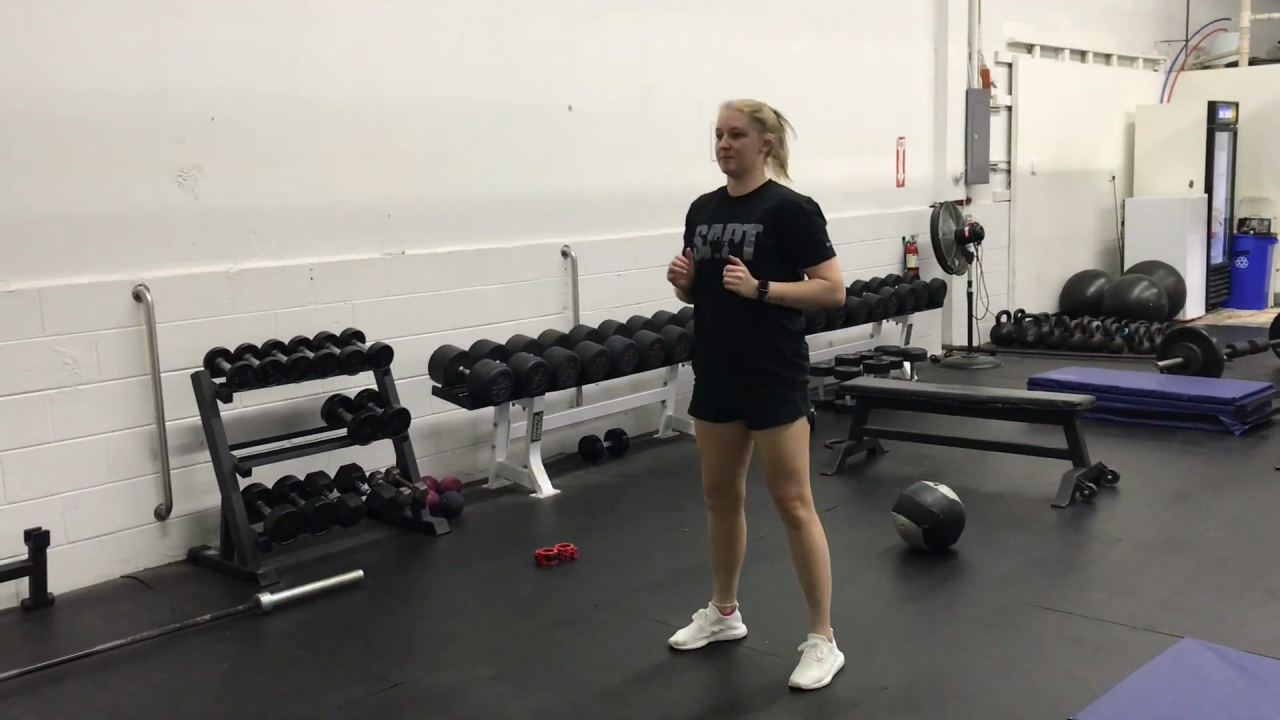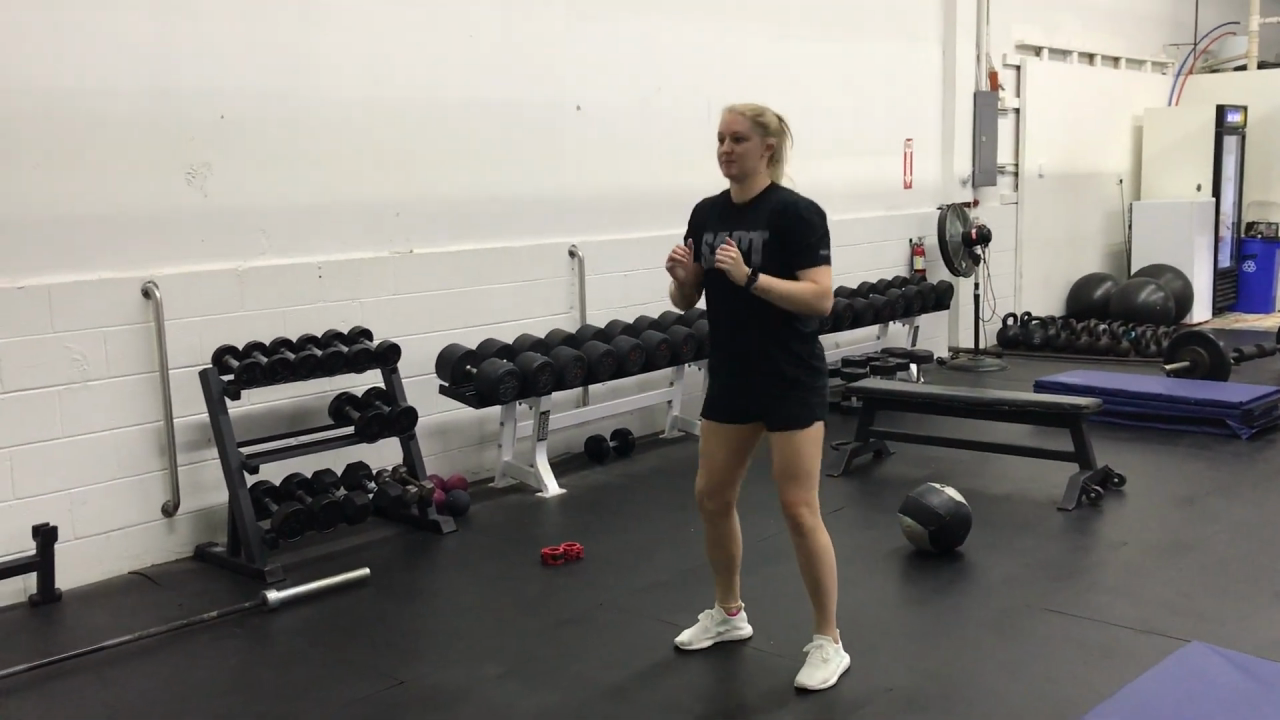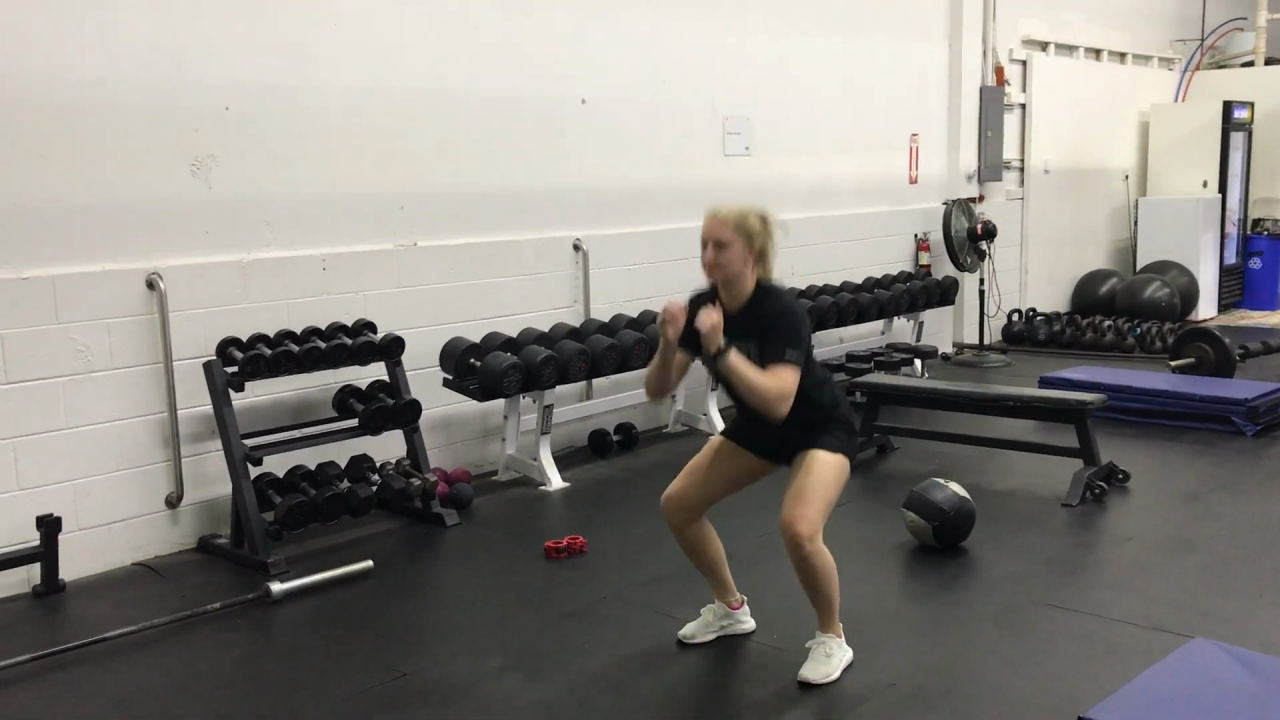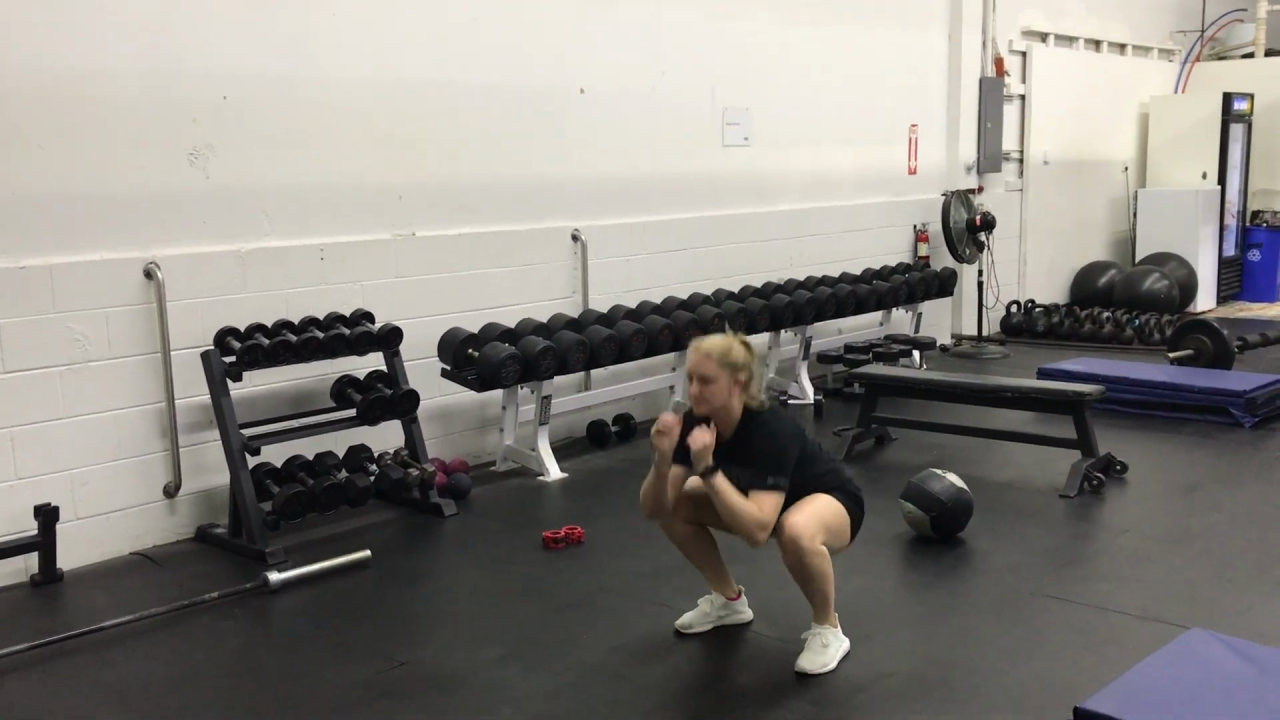
dt=0.3s
person 1, frame 1
left shoulder: (790, 208)
right shoulder: (702, 208)
left elbow: (833, 290)
left wrist: (759, 288)
right wrist: (680, 279)
left hip: (774, 378)
right hip: (714, 375)
left knee: (792, 504)
right knee: (721, 498)
left ankle: (823, 641)
right ankle: (723, 613)
person 1, frame 2
left shoulder: (795, 212)
right shoulder: (706, 213)
left elbow: (820, 299)
right elbow: (685, 301)
left wrist: (748, 275)
right wrist: (681, 275)
left hip: (790, 381)
right hip: (729, 380)
left knee: (798, 510)
right knee: (712, 499)
left ankle: (829, 642)
right ankle: (728, 614)
person 1, frame 3
left shoulder: (782, 311)
right shoulder: (700, 307)
left elbow: (776, 402)
right elbow: (657, 391)
left wrist: (719, 347)
right wrist: (669, 342)
left hip: (822, 432)
right hip: (754, 427)
left knee: (799, 530)
right knee: (677, 506)
left ankle: (831, 639)
right ankle: (730, 608)
person 1, frame 4
left shoulder: (772, 429)
right shoulder: (697, 421)
left elbow: (757, 530)
right elbow: (653, 506)
left wrist: (708, 468)
right wrist: (663, 457)
left hip: (829, 498)
left knee: (795, 532)
right knee: (669, 512)
left ankle: (827, 628)
right ankle: (729, 599)
